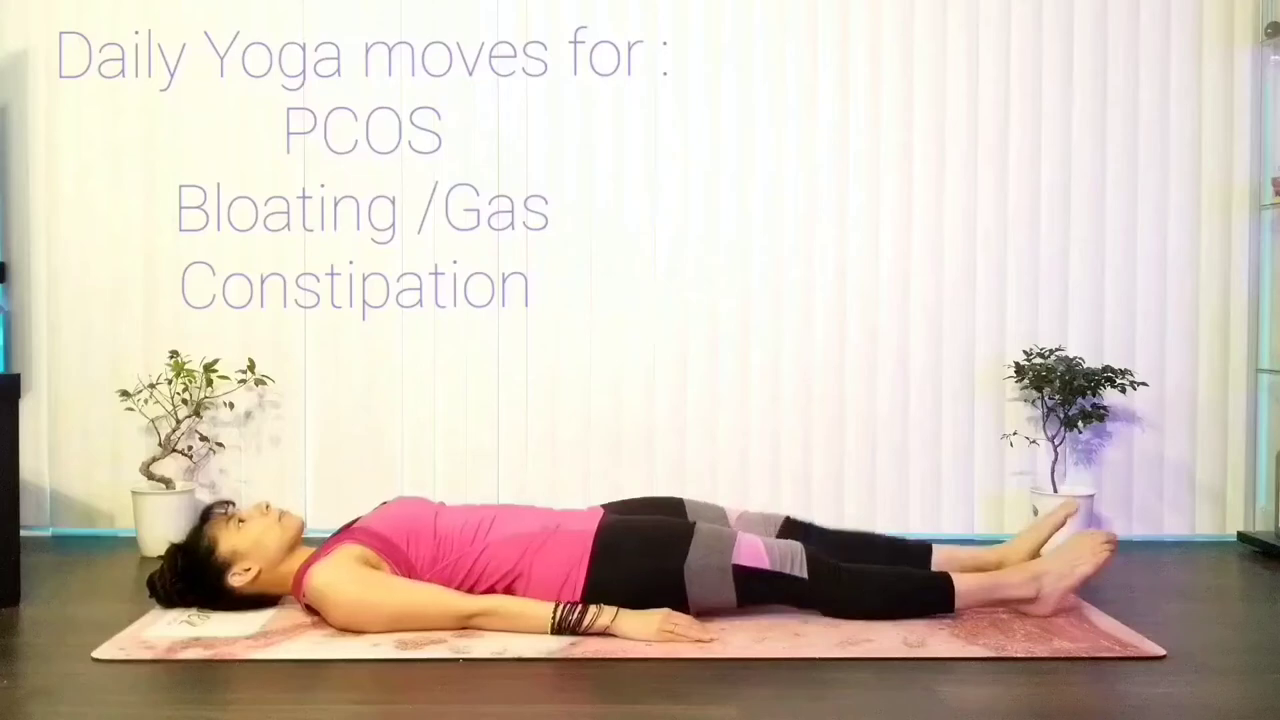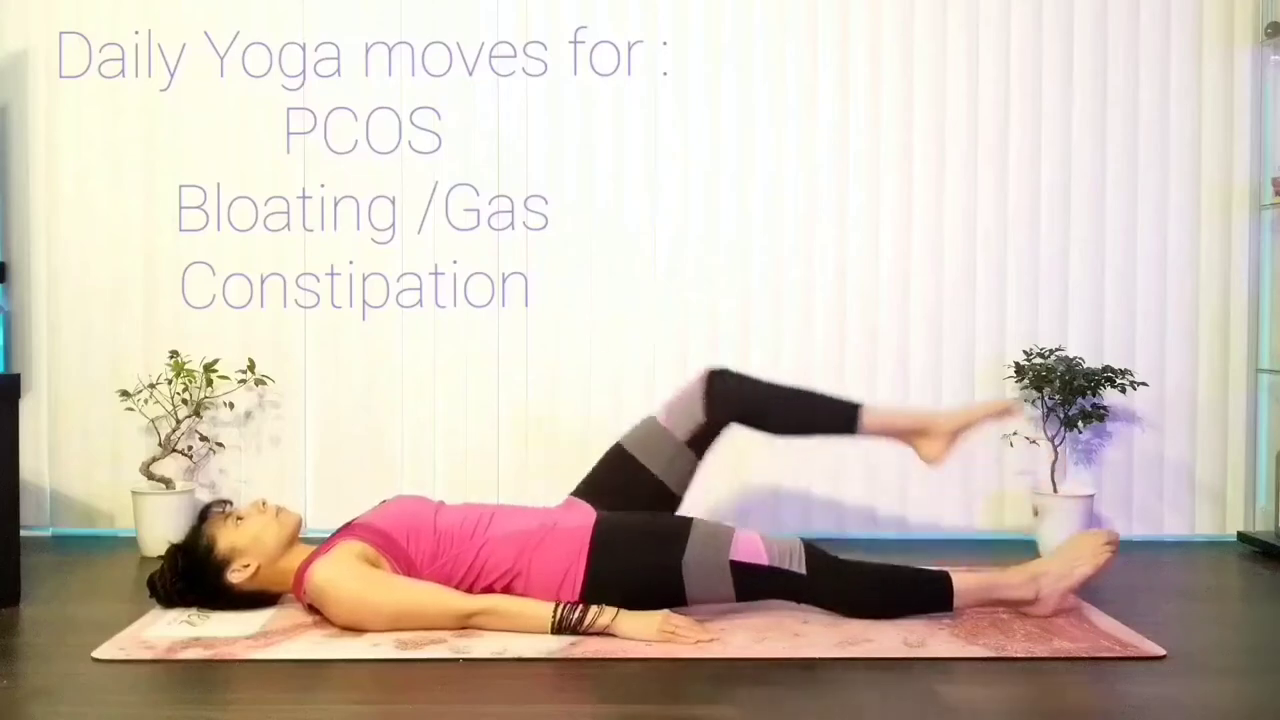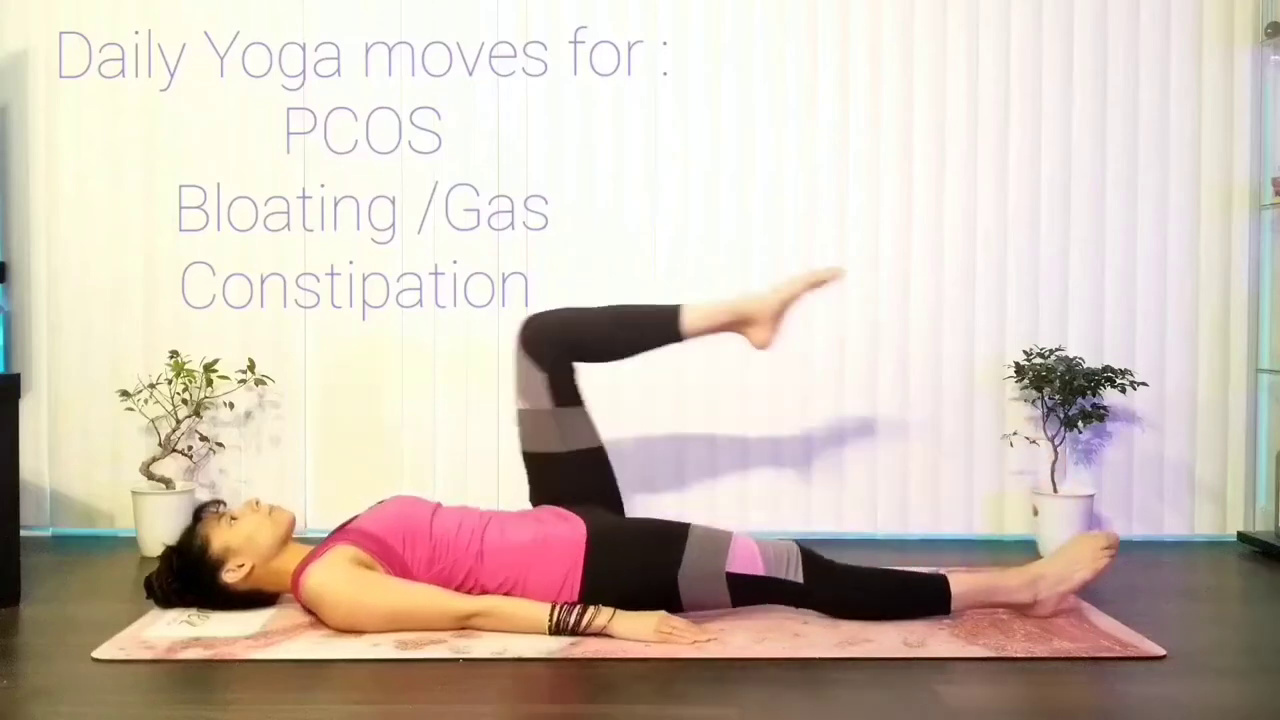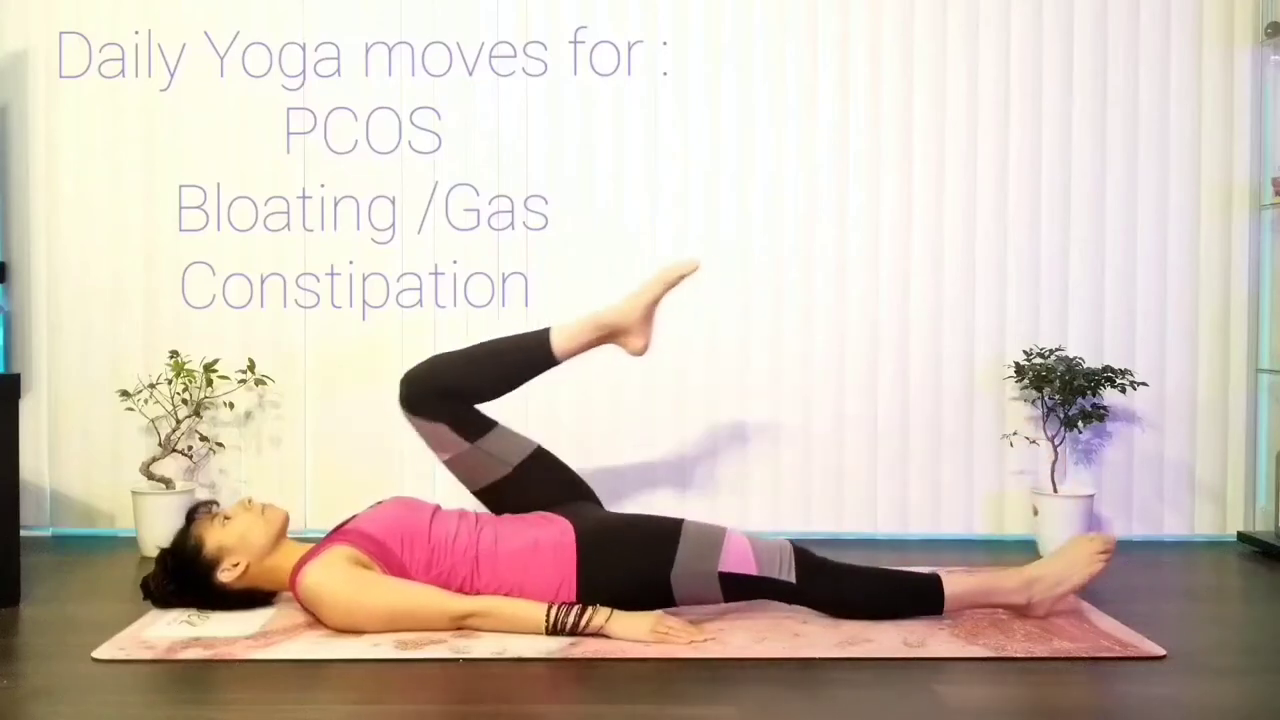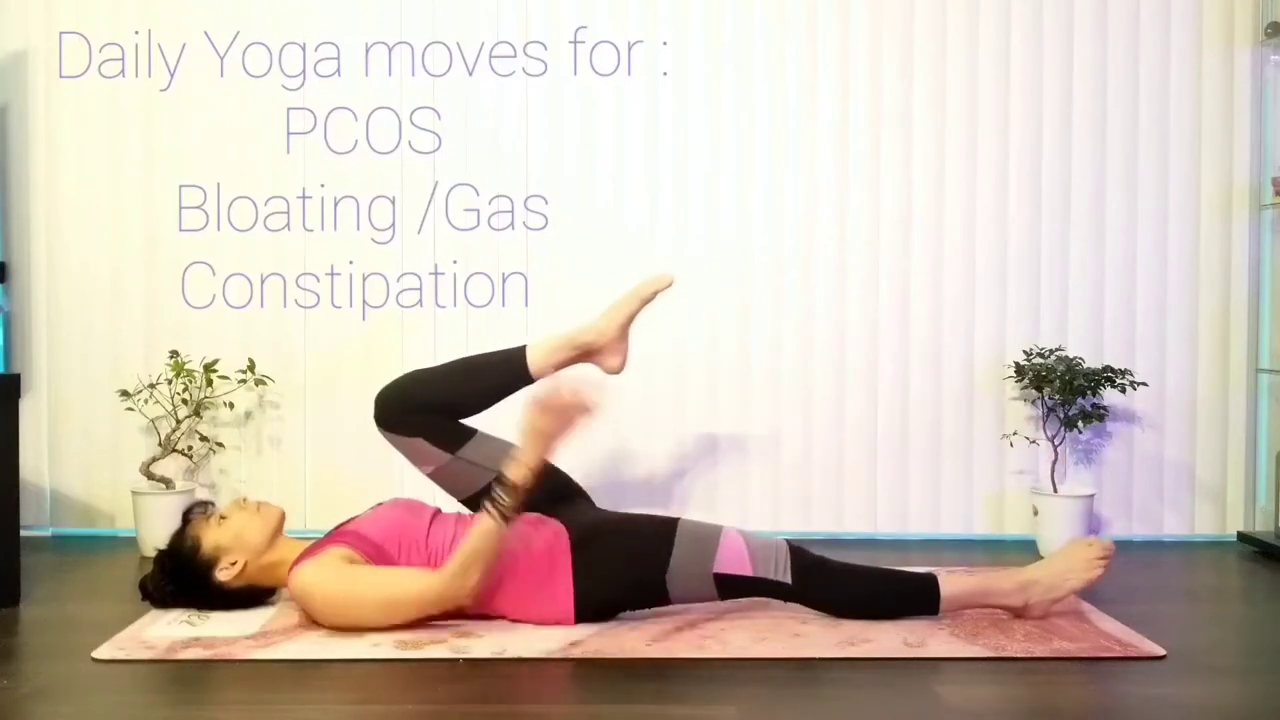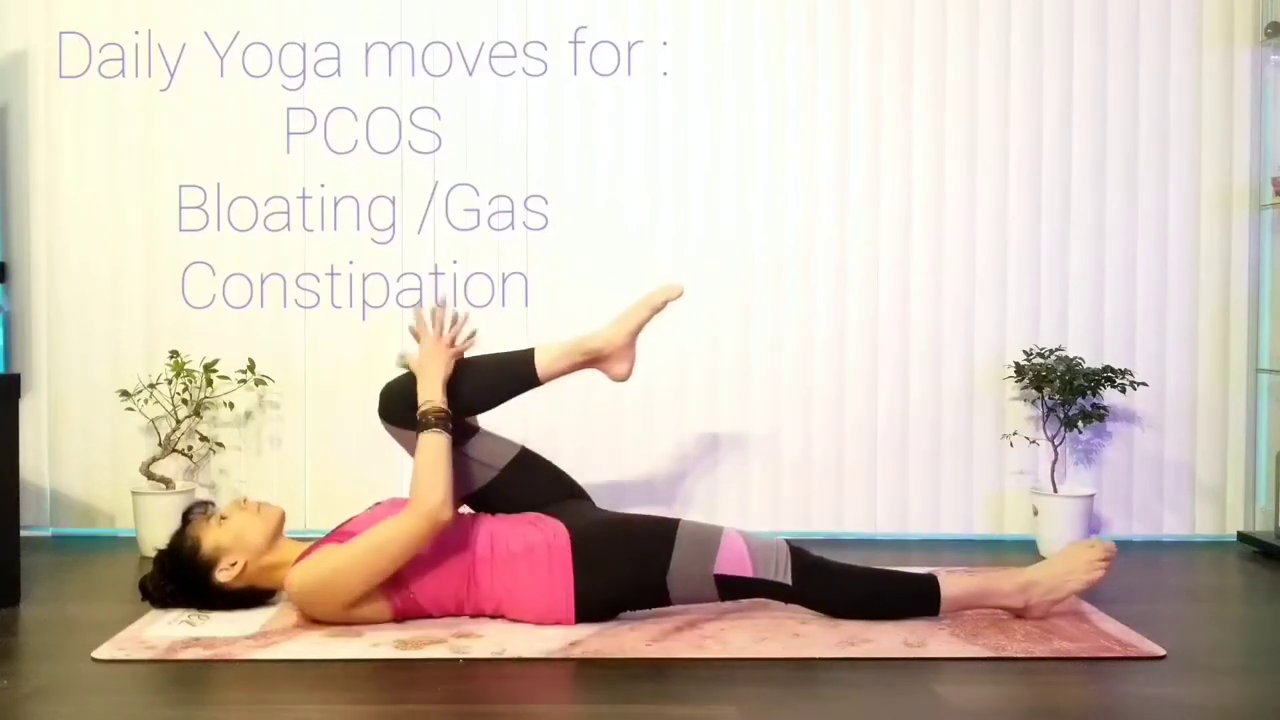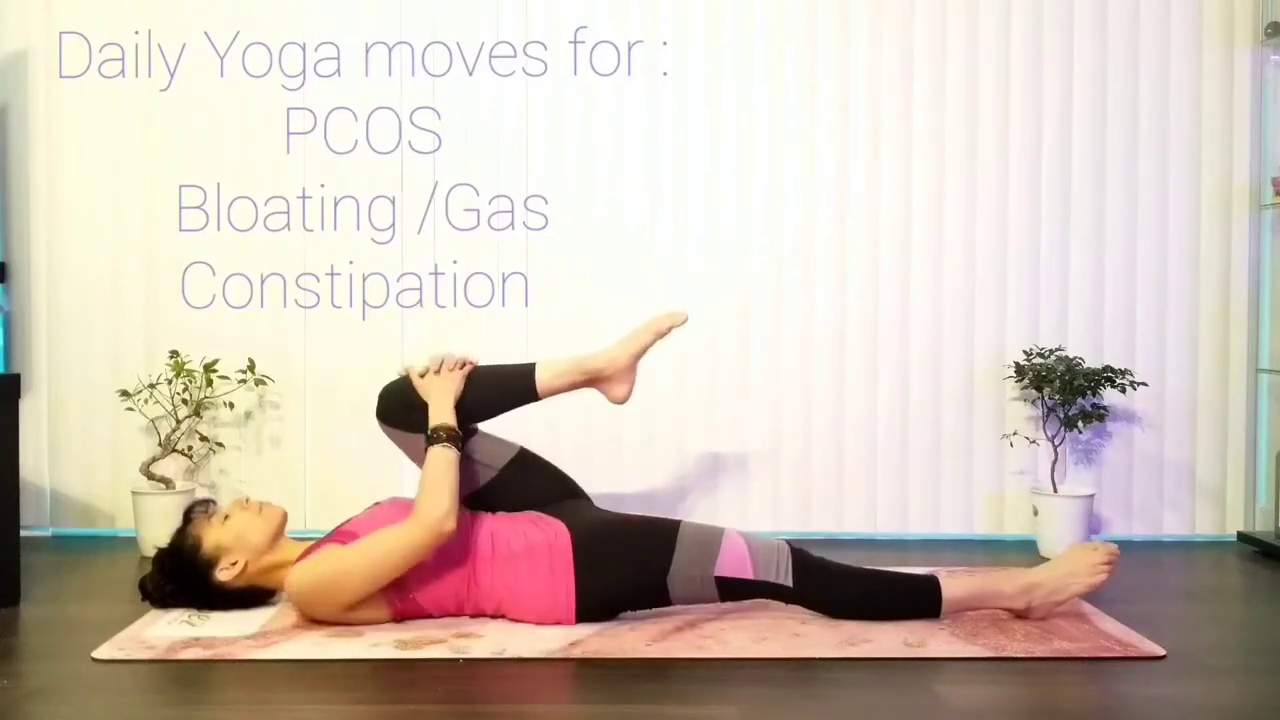
dt=0.3s
person 1, frame 1
left shoulder: (342, 549)
right shoulder: (329, 586)
right elbow: (469, 610)
right wrist: (615, 623)
left hip: (582, 530)
right hip: (583, 568)
left knee: (788, 533)
right knee: (810, 576)
left ankle: (993, 558)
right ankle: (1019, 587)
person 1, frame 2
left shoulder: (336, 552)
right shoulder: (331, 587)
right elbow: (470, 610)
right wrist: (615, 621)
left hip: (577, 529)
right hip: (587, 565)
left knee: (713, 394)
right knee: (801, 569)
left ankle: (909, 425)
right ankle: (1018, 586)
person 1, frame 3
left shoulder: (334, 551)
right shoulder: (328, 589)
right elbow: (469, 610)
right wrist: (611, 622)
left hip: (564, 528)
right hip: (581, 566)
left knee: (547, 339)
right knee: (802, 578)
left ankle: (738, 314)
right ankle: (1019, 585)
person 1, frame 4
left shoulder: (330, 553)
right shoulder: (325, 589)
right elbow: (466, 612)
right wrist: (608, 623)
left hip: (558, 530)
right hip: (579, 564)
left knee: (430, 387)
right knee: (795, 575)
left ankle: (603, 327)
right ankle: (1010, 586)
person 1, frame 5
left shoulder: (325, 557)
right shoulder: (318, 589)
right elbow: (456, 586)
left wrist: (520, 463)
right wrist: (524, 459)
left hip: (557, 537)
right hip: (564, 575)
left knee: (403, 406)
right knee: (790, 574)
left ankle: (578, 346)
right ankle: (1010, 588)
person 1, frame 6
left shoulder: (326, 558)
right shoulder: (317, 588)
left elbow: (429, 513)
right elbow: (431, 513)
left wrist: (430, 390)
right wrist: (436, 391)
left hip: (553, 532)
right hip: (569, 575)
left knee: (400, 402)
right knee: (792, 576)
left ankle: (591, 350)
right ankle: (1008, 586)
person 1, frame 7
left shoulder: (324, 559)
right shoulder: (319, 588)
left elbow: (431, 518)
right elbow: (437, 524)
left wrist: (434, 405)
right wrist: (446, 414)
left hip: (552, 530)
right hip: (569, 571)
left knee: (403, 402)
right knee: (788, 573)
left ankle: (591, 370)
right ankle: (1009, 588)
